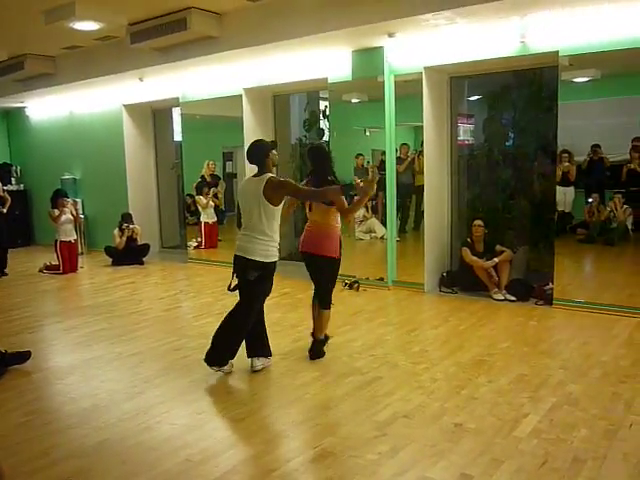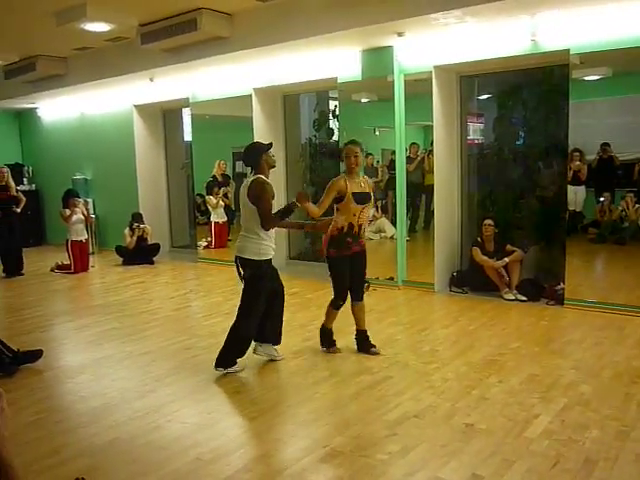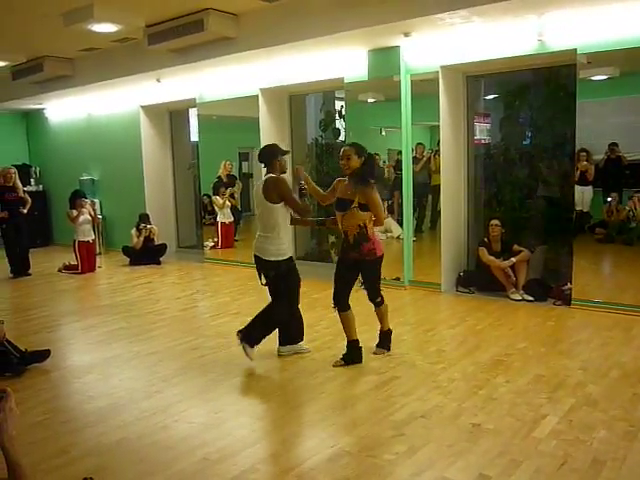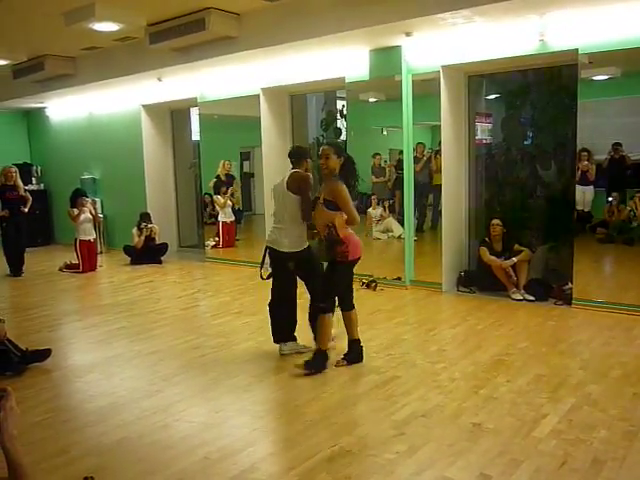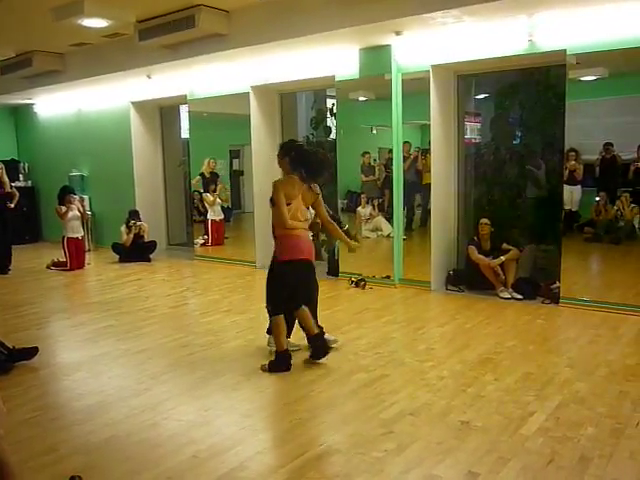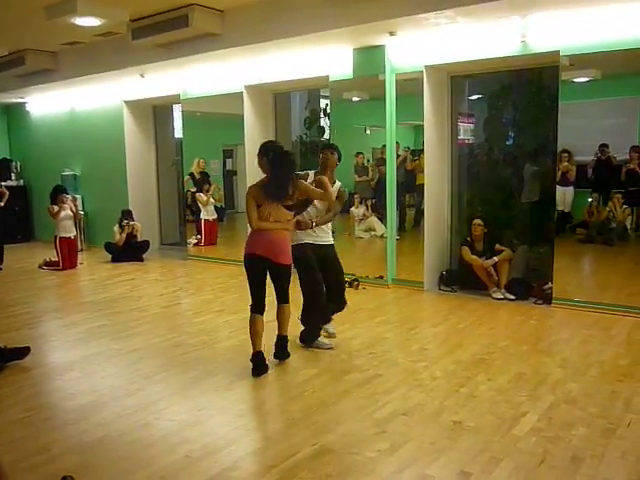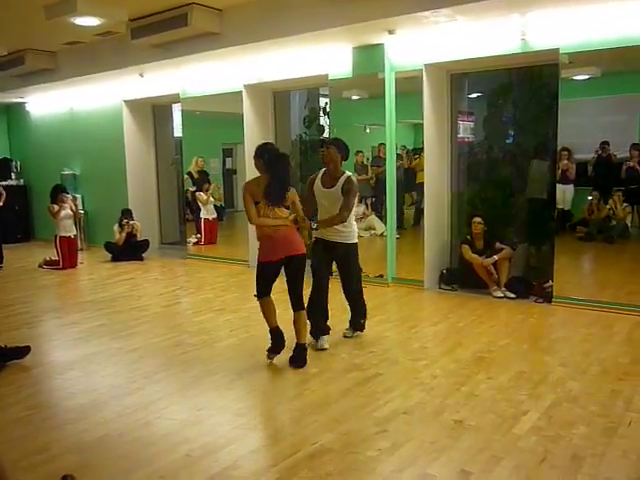
dt=0.3s
person 1, frame 1
left shoulder: (306, 185)
right shoulder: (334, 185)
left elbow: (288, 207)
right elbow: (348, 212)
right wrist: (365, 194)
left hip: (308, 240)
right hip: (328, 243)
left knee: (321, 290)
right knee: (324, 295)
left ankle: (318, 336)
right ankle: (317, 346)
person 1, frame 2
left shoulder: (367, 182)
right shoulder: (337, 183)
right elbow: (317, 212)
right wrist: (305, 204)
left hip: (358, 242)
right hip: (338, 243)
left knee: (358, 291)
right knee: (341, 294)
left ankle: (362, 339)
right ankle: (326, 333)
person 1, frame 3
left shoulder: (368, 189)
right shoulder: (339, 185)
left elbow: (381, 220)
right elbow: (324, 197)
left wrist: (361, 226)
right wrist: (306, 180)
left hip: (369, 249)
right hip: (347, 249)
left knee: (374, 296)
right knee: (339, 299)
left ankle: (385, 335)
right ankle: (353, 350)
person 1, frame 4
left shoulder: (337, 187)
right shoulder: (326, 185)
left elbow: (354, 220)
left wrist: (336, 225)
right wrist: (323, 228)
left hip: (345, 250)
right hip: (337, 249)
left knee: (325, 301)
right knee: (344, 299)
left ankle: (320, 357)
right ankle: (355, 350)
person 1, frame 5
left shoulder: (280, 185)
right shoulder: (311, 186)
left elbow: (282, 222)
right elbow: (326, 220)
left wrist: (301, 224)
right wrist: (346, 240)
left hip: (287, 248)
right hip: (305, 247)
left knee: (275, 304)
right knee: (295, 299)
left ankle: (281, 357)
right ankle: (317, 340)
person 1, frame 6
left shoulder: (253, 190)
right shoulder: (294, 186)
left elbow: (254, 224)
right elbow: (328, 197)
left wrist: (285, 224)
left hip: (256, 248)
right hip: (281, 249)
left knee: (257, 305)
right knee: (283, 297)
left ankle: (258, 358)
right ankle: (281, 346)
person 1, frame 7
left shoulder: (250, 187)
right shoulder: (287, 188)
left elbow: (253, 219)
right elbow: (301, 219)
left wrist: (278, 222)
left hip: (270, 247)
right hip: (294, 245)
left knee: (263, 293)
right knee: (297, 299)
left ankle: (276, 336)
right ankle: (300, 351)
person 2, frame 1
left shoulder: (245, 185)
right shoulder: (276, 184)
right elbow: (315, 196)
right wrist: (344, 188)
left hip: (243, 252)
right hip: (263, 256)
left knee: (251, 306)
right knee: (248, 309)
left ankle: (259, 354)
right ankle: (218, 358)
person 2, frame 2
left shoulder: (250, 184)
right shoulder: (262, 185)
left elbow: (262, 222)
right elbow: (267, 223)
left wrist: (302, 225)
right wrist: (292, 206)
left hip: (250, 253)
right hip: (256, 255)
left knee: (275, 292)
right knee: (251, 307)
left ankle: (264, 341)
right ankle: (226, 360)
person 2, frame 3
left shoulder: (262, 184)
right shoulder: (277, 182)
left elbow: (282, 218)
right elbow: (302, 212)
left hip: (263, 250)
right hip: (278, 253)
left knee: (284, 296)
right knee: (286, 300)
left ankle: (290, 341)
right ankle: (249, 336)
person 2, frame 4
left shoulder: (279, 183)
right shoulder: (303, 178)
right elbow: (306, 215)
left hip: (275, 244)
right hip: (294, 245)
left knee: (283, 293)
right knee: (319, 285)
left ankle: (286, 340)
person 2, frame 5
left shoulder: (311, 185)
right shoulder: (303, 177)
left elbow: (323, 216)
left hip: (302, 240)
right hip: (294, 241)
left knee: (296, 290)
right knee: (308, 288)
left ankle: (278, 336)
right ankle: (315, 336)
person 2, frame 6
left shoulder: (339, 189)
right shoulder: (304, 178)
left elbow: (331, 215)
left wrist: (313, 223)
left hip: (325, 242)
right hip: (302, 241)
left knee: (337, 286)
right knee: (314, 289)
left ankle: (324, 319)
right ankle: (310, 336)
person 2, frame 7
left shoulder: (349, 181)
right shoulder: (315, 179)
left elbow: (344, 215)
right elbow: (306, 208)
left wrist: (315, 226)
left hip: (346, 240)
right hip: (323, 238)
left knee: (351, 285)
right knee: (319, 284)
left ankle: (357, 324)
right ankle: (320, 332)
